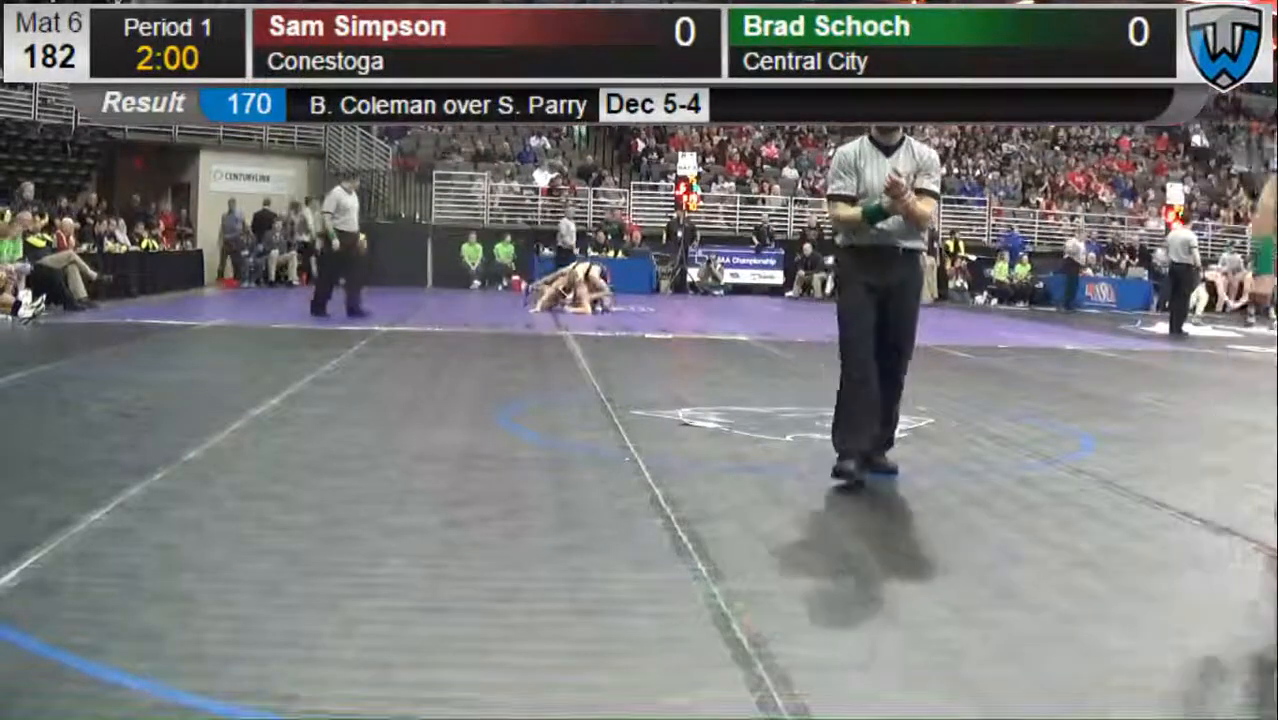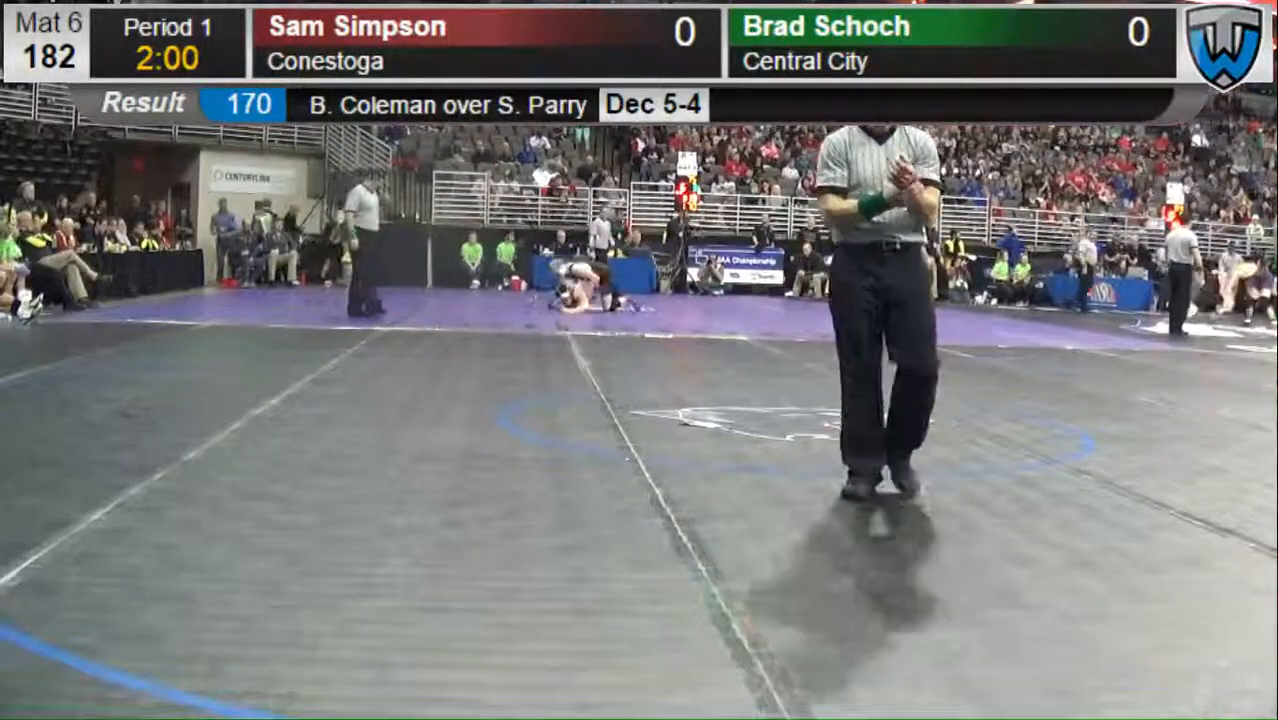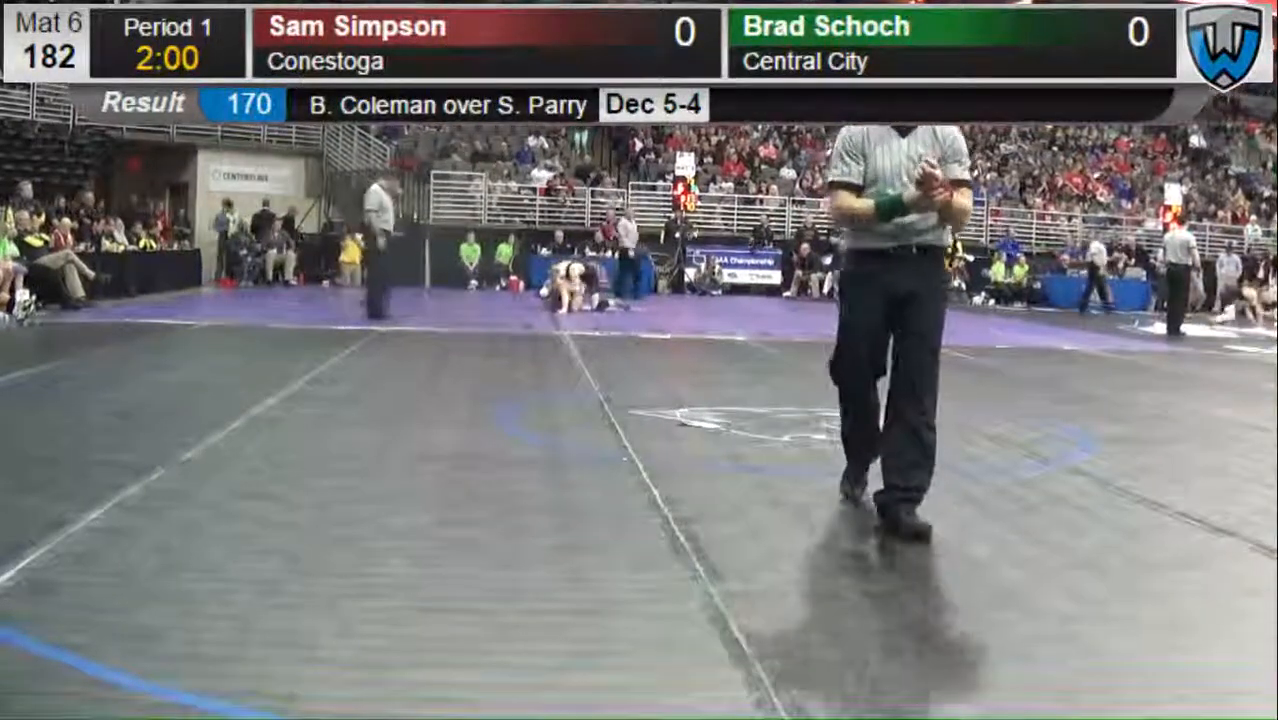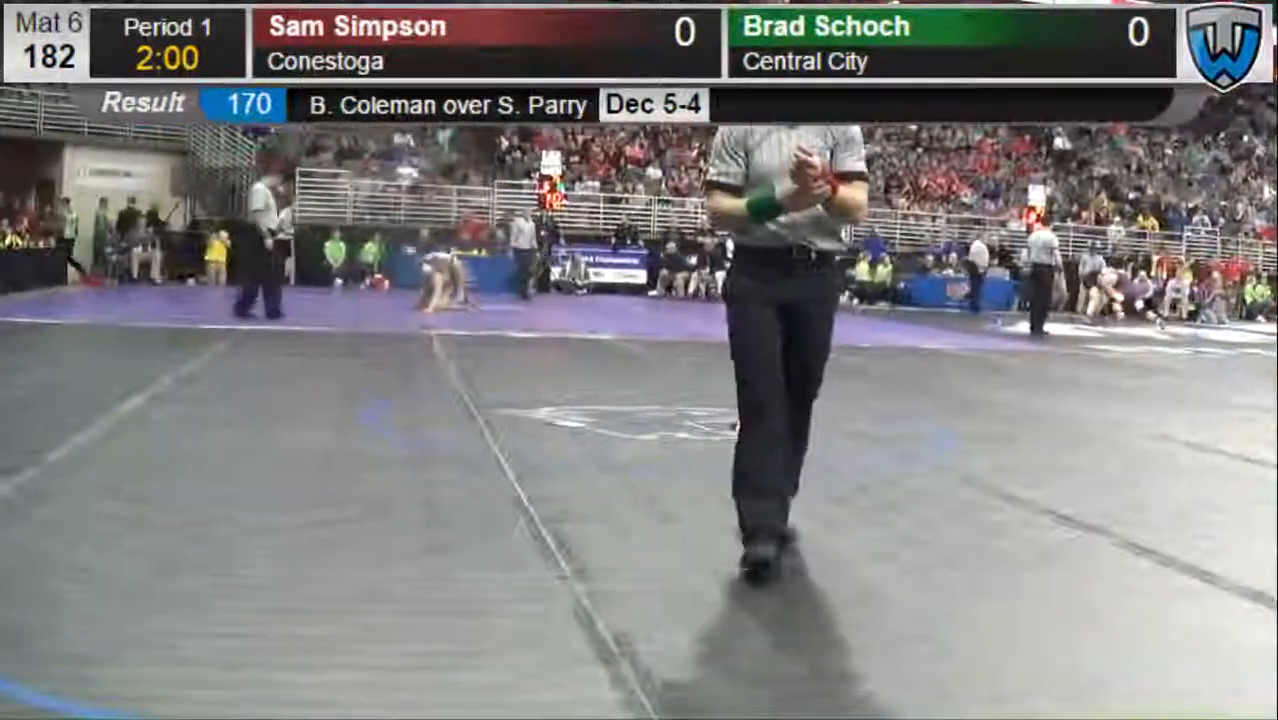
dt=0.5s
person 1, frame 1
left shoulder: (925, 157)
right shoulder: (848, 154)
left elbow: (925, 219)
right elbow: (838, 216)
left wrist: (905, 202)
right wrist: (883, 209)
left hip: (904, 267)
right hip: (858, 264)
left knee: (893, 361)
right knee: (858, 359)
left ankle: (875, 447)
right ankle: (851, 451)
person 1, frame 2
left shoulder: (920, 142)
right shoulder: (839, 143)
left elbow: (930, 212)
right elbow: (830, 211)
left wrist: (912, 191)
right wrist: (884, 200)
left hip: (907, 264)
right hip: (854, 265)
left knee: (921, 367)
right knee: (859, 371)
left ankle: (898, 451)
right ankle: (862, 468)
person 1, frame 3
left shoulder: (948, 137)
right shoulder: (855, 135)
left elbow: (962, 215)
right elbow: (841, 208)
left wrist: (942, 196)
right wrist: (904, 202)
left hip: (925, 271)
right hip: (867, 269)
left knee: (916, 387)
right knee: (854, 375)
left ankle: (900, 500)
right ankle: (859, 459)
person 1, frame 4
left shoulder: (842, 128)
right shoulder: (738, 128)
left elbow: (856, 207)
right elbow: (717, 209)
left wrist: (825, 190)
right wrist: (779, 202)
left hip: (818, 275)
right hip: (755, 275)
left knee: (797, 401)
right knee: (763, 404)
left ankle: (774, 511)
right ankle: (762, 532)
